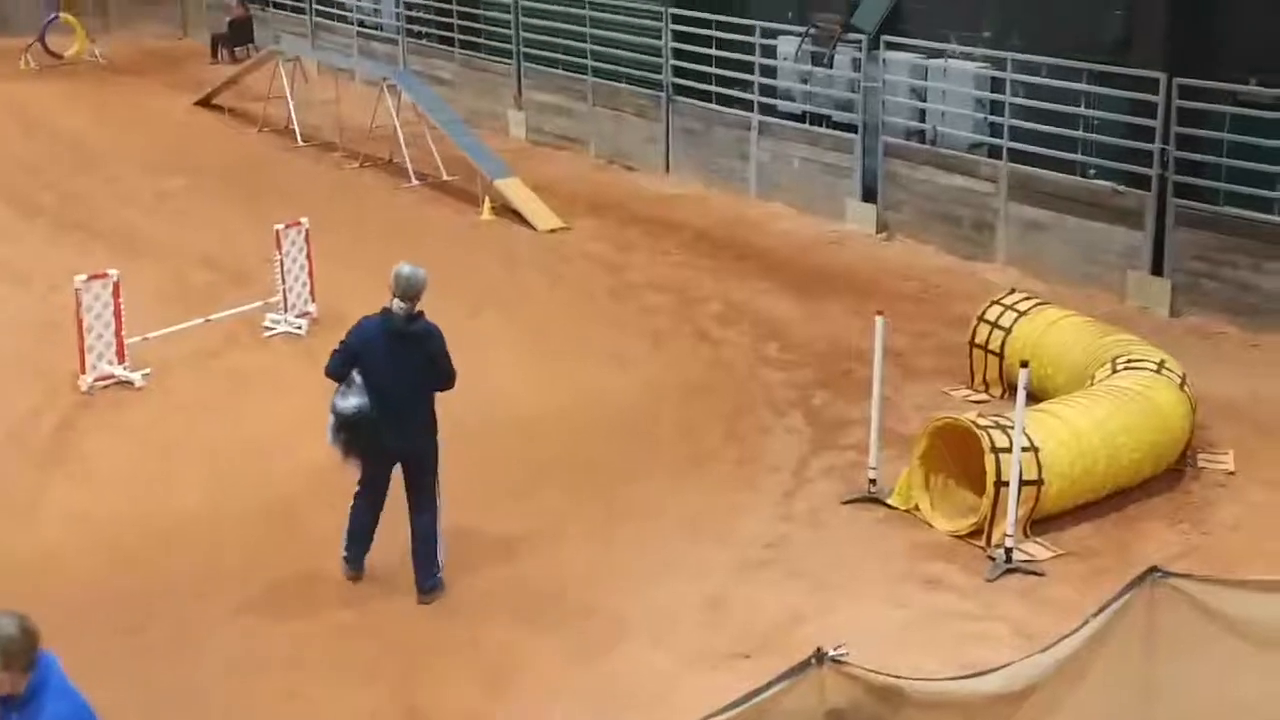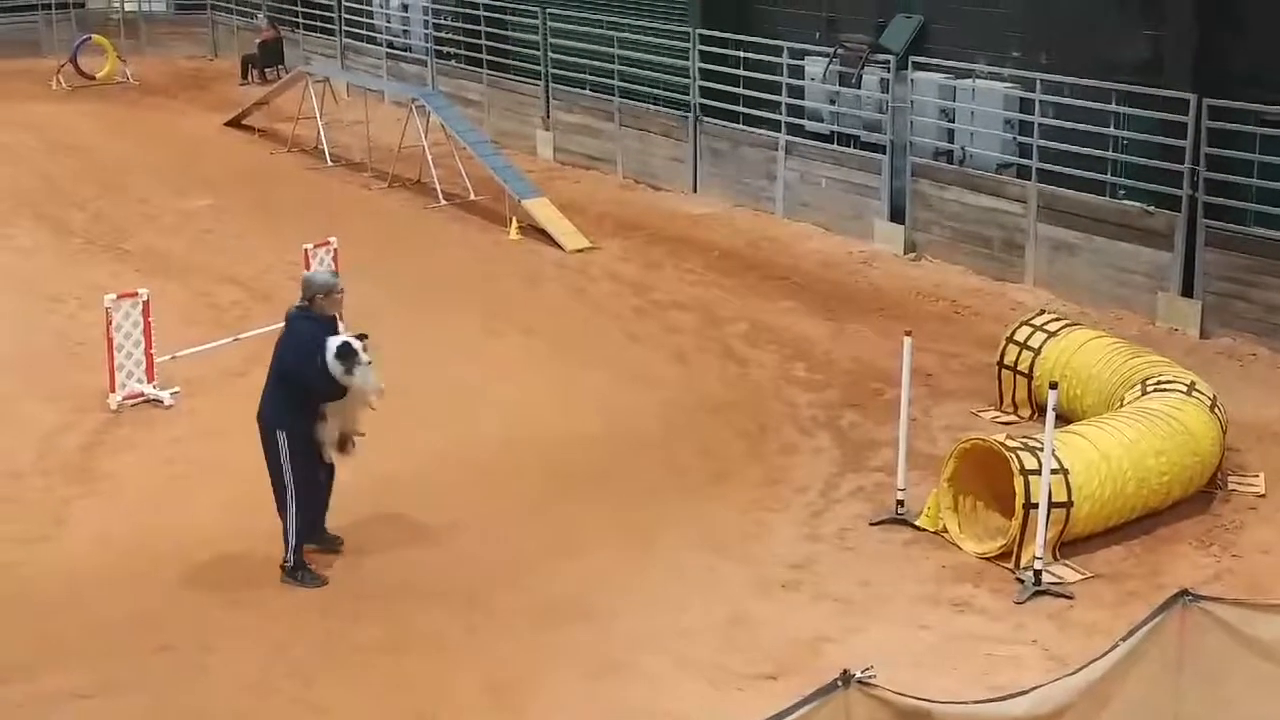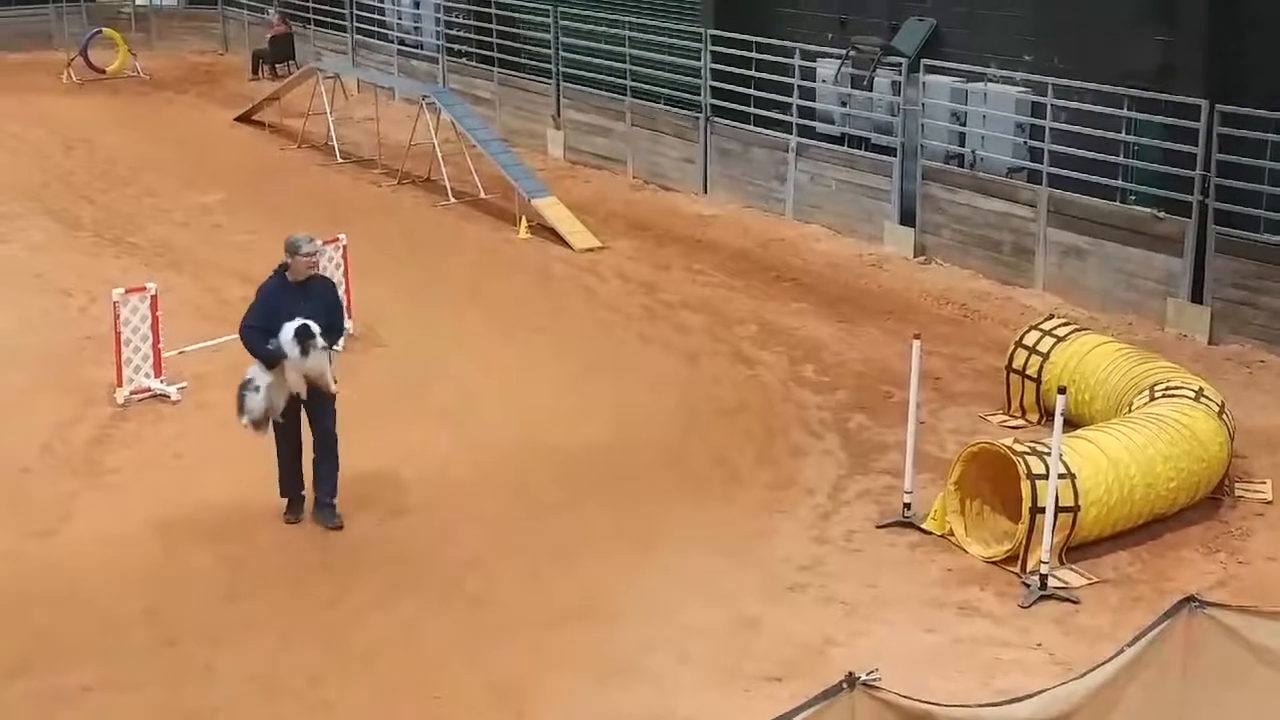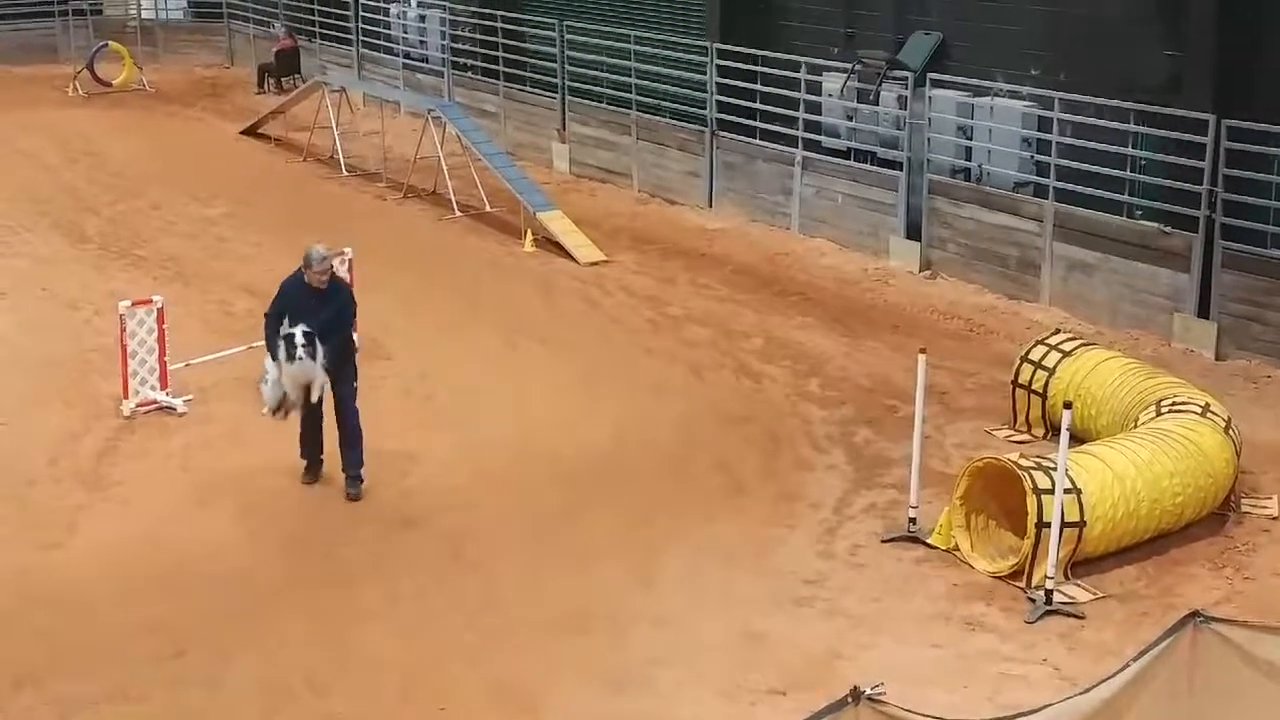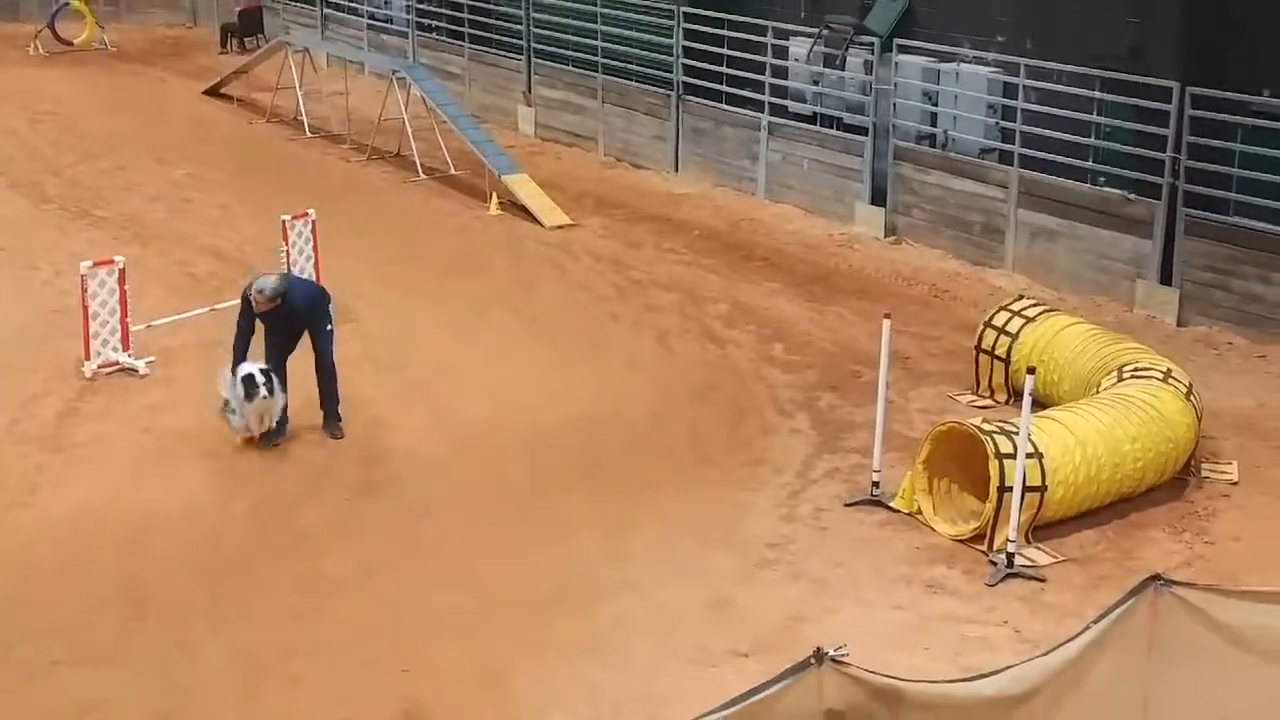
dt=1s
person 1, frame 1
left shoulder: (366, 329)
right shoulder: (429, 334)
left elbow: (334, 370)
right elbow: (446, 381)
left hip: (376, 432)
right hip: (419, 434)
left knee: (369, 493)
right knee: (424, 505)
left ankle: (353, 562)
right ankle: (429, 582)
person 1, frame 2
left shoulder: (322, 323)
right shoulder: (305, 333)
left elbow: (321, 373)
right elbow: (318, 386)
right wrist: (344, 387)
left hip: (301, 415)
right hip: (282, 419)
left knee: (321, 471)
right knee: (295, 491)
left ankle: (314, 532)
right ankle: (293, 565)
person 1, frame 3
left shoulder: (325, 287)
right shoulder: (271, 290)
left elbow: (336, 328)
right elbow: (248, 331)
right wrist: (272, 357)
left knee: (326, 435)
right knee: (287, 438)
left ankle: (325, 503)
right ankle: (294, 498)
person 1, frame 4
left shoulder: (342, 290)
right shoulder: (290, 287)
left elbow: (345, 330)
right elbow: (272, 319)
left wrist: (324, 356)
right wrist: (276, 354)
left hip: (339, 356)
left knee: (347, 411)
right knee: (310, 410)
left ankle: (353, 475)
right ankle: (312, 462)
person 1, frame 5
left shoulder: (298, 301)
right shoulder: (250, 295)
left elbow: (290, 340)
right elbow: (243, 334)
left hip: (315, 310)
left knee: (325, 360)
right knee: (274, 364)
left ankle: (331, 418)
right ankle: (277, 423)
